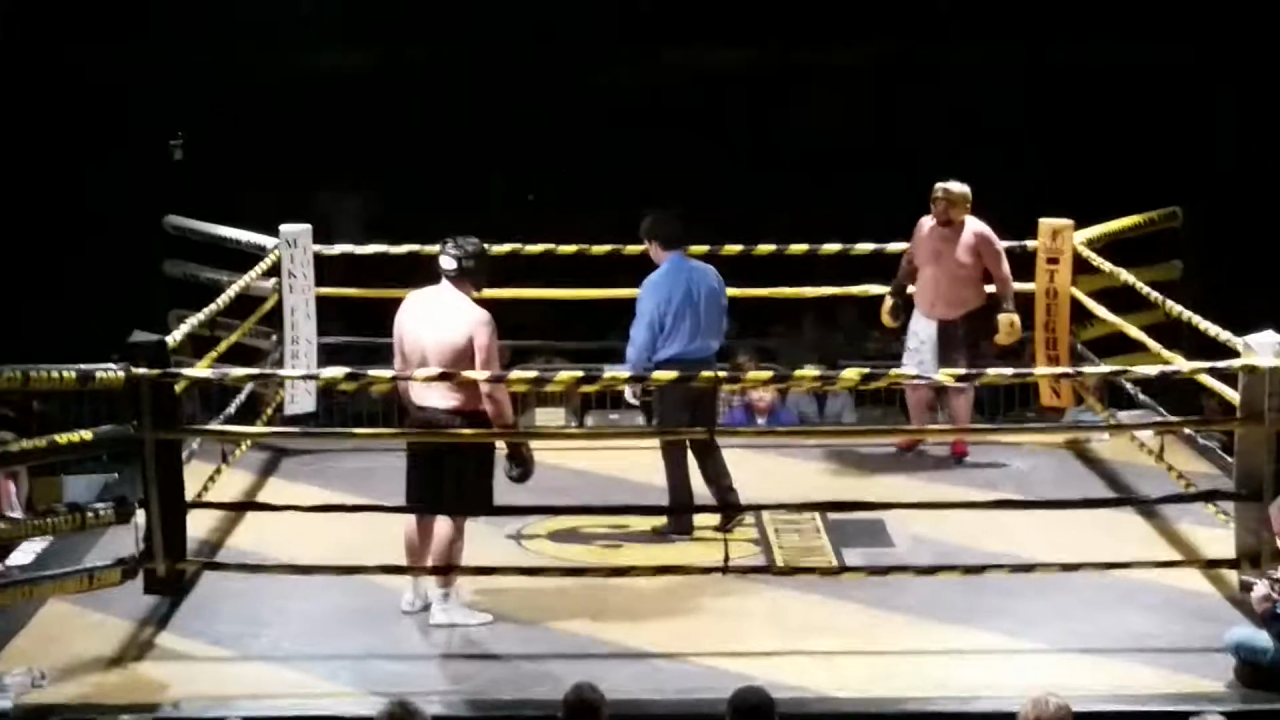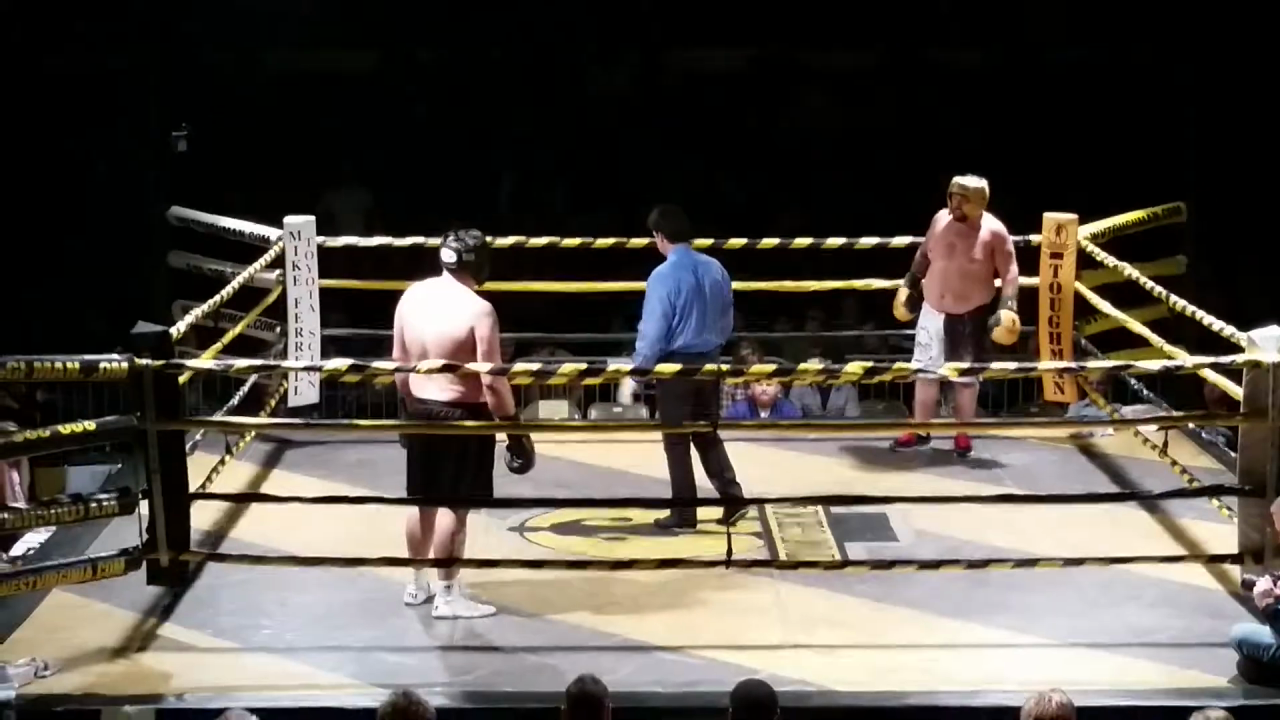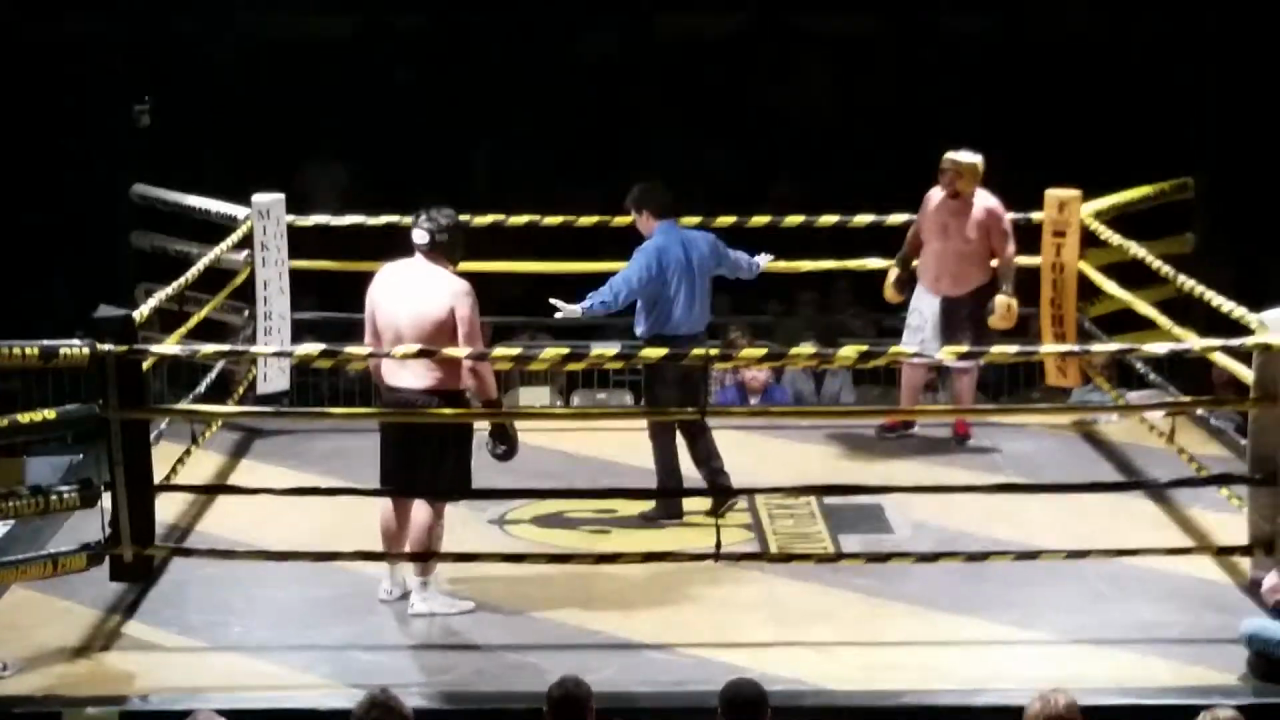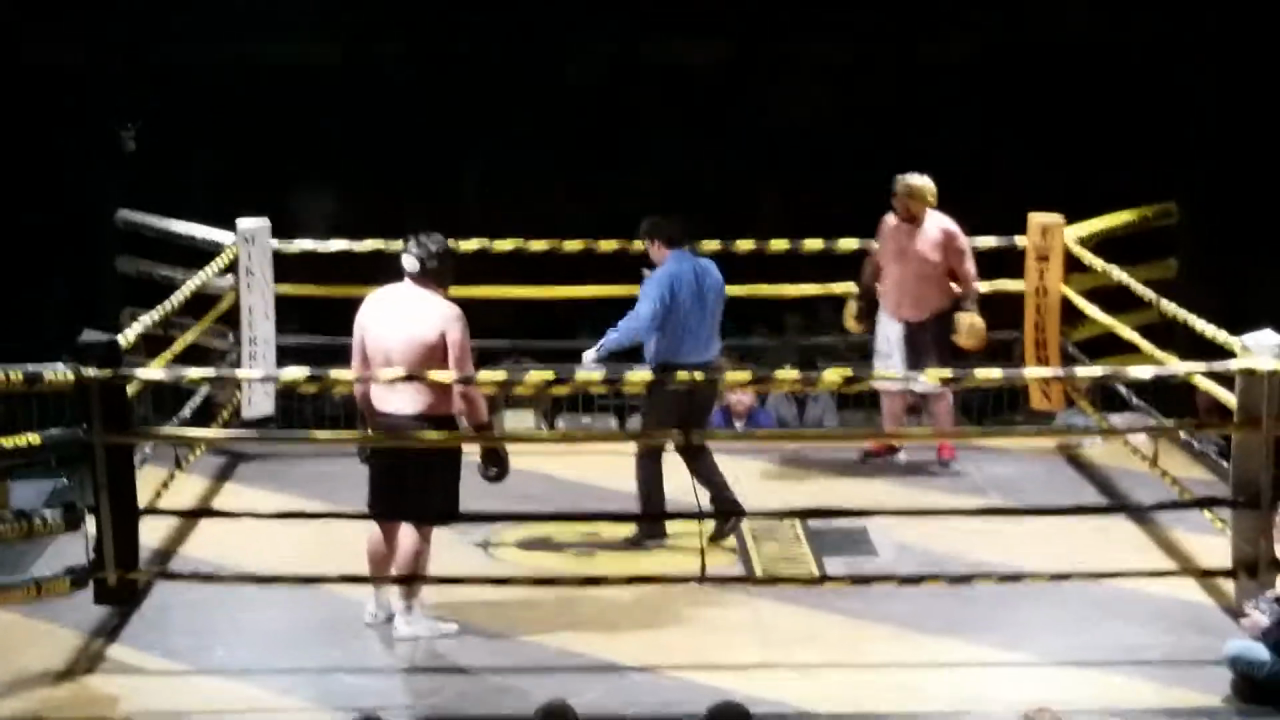
dt=0.4s
person 1, frame 1
left shoulder: (410, 304)
right shoulder: (475, 317)
left elbow: (400, 372)
right elbow: (490, 388)
right wrist: (511, 434)
left hip: (422, 419)
right hip: (462, 424)
left knee: (423, 509)
right knee: (452, 515)
left ankle: (416, 592)
right ankle: (443, 603)
person 1, frame 2
left shoulder: (411, 295)
right shoulder: (478, 309)
left elbow: (399, 362)
right elbow: (492, 380)
right wrist: (513, 426)
left hip: (421, 410)
right hip: (463, 416)
left knee: (424, 501)
right knee: (454, 506)
left ankle: (417, 584)
right ankle: (447, 595)
person 1, frame 3
left shoulder: (384, 278)
right shoulder: (455, 289)
left elbow: (372, 349)
right elbow: (474, 363)
right wrist: (495, 410)
left hip: (395, 398)
right hip: (439, 403)
left knee: (399, 493)
right knee: (431, 499)
left ankle: (392, 579)
right ankle: (423, 592)
person 1, frame 4
left shoulder: (372, 304)
right shoulder: (445, 314)
left elbow: (359, 376)
right elbow: (464, 386)
left wrist: (370, 420)
right wrist: (486, 435)
left hip: (385, 424)
right hip: (427, 428)
left knee: (385, 518)
right knee: (417, 523)
left ankle: (378, 602)
right ankle: (407, 615)
person 2, frame 1
left shoulder: (656, 283)
right shoulder: (710, 275)
left elbow: (643, 336)
right elbow: (720, 324)
left wrist: (633, 376)
left hip: (672, 373)
right hip: (705, 369)
left knee: (673, 447)
right knee: (704, 441)
left ankle: (680, 520)
right ankle: (729, 505)
person 2, frame 2
left shoulder: (663, 276)
right shoulder: (715, 269)
left elbow: (653, 331)
right elbow: (726, 320)
left hip: (675, 366)
right hip: (708, 362)
left knee: (676, 440)
right knee: (707, 434)
left ankle: (684, 513)
right ankle: (733, 499)
person 2, frame 3
left shoulder: (652, 251)
right shoulder: (703, 242)
left elbow: (623, 288)
right elbow: (734, 262)
left wrist: (581, 308)
right wrist: (755, 265)
left hip: (663, 348)
right hip: (696, 344)
left knee: (662, 427)
right knee: (694, 421)
left ankle: (669, 504)
right ankle: (721, 489)
person 2, frame 4
left shoulder: (663, 279)
right shoulder: (710, 271)
left elbow: (640, 322)
left wrist: (599, 349)
left hip: (671, 376)
right hip: (705, 372)
left knee: (649, 451)
right knee: (692, 445)
left ankle: (652, 527)
right ankle: (727, 507)
person 3, frame 1
left shoulder: (979, 233)
right shoulder: (924, 226)
left elbow: (1001, 272)
right elbow: (911, 260)
left wrist: (1007, 306)
right wrist: (897, 292)
left hip: (964, 319)
right hip: (924, 316)
left ankle: (959, 439)
person 3, frame 2
left shoulder: (994, 231)
right shoulder: (940, 219)
left elbow: (1009, 272)
right elbow: (924, 253)
left wrist: (1008, 306)
right wrist: (910, 283)
left hip: (970, 315)
right hip: (932, 310)
left knee: (965, 375)
right knee: (925, 373)
left ankle: (963, 434)
right ankle: (920, 431)
person 3, frame 3
left shoulder: (989, 208)
right shoulder: (933, 197)
left elbow: (1006, 252)
right elbow: (917, 232)
left wrist: (1005, 289)
right wrist: (902, 264)
left hip: (969, 297)
right hip: (927, 292)
left knee: (963, 360)
left ankle: (962, 420)
right ankle: (905, 417)
person 3, frame 4
left shoulder: (944, 230)
right shoulder: (888, 224)
left elbow: (966, 272)
right elbow: (875, 262)
left wrist: (968, 308)
right wrist: (863, 296)
left hip: (931, 319)
right hip: (891, 318)
left knee: (935, 383)
right knee: (889, 382)
left ankle: (945, 443)
right ankle: (891, 442)
